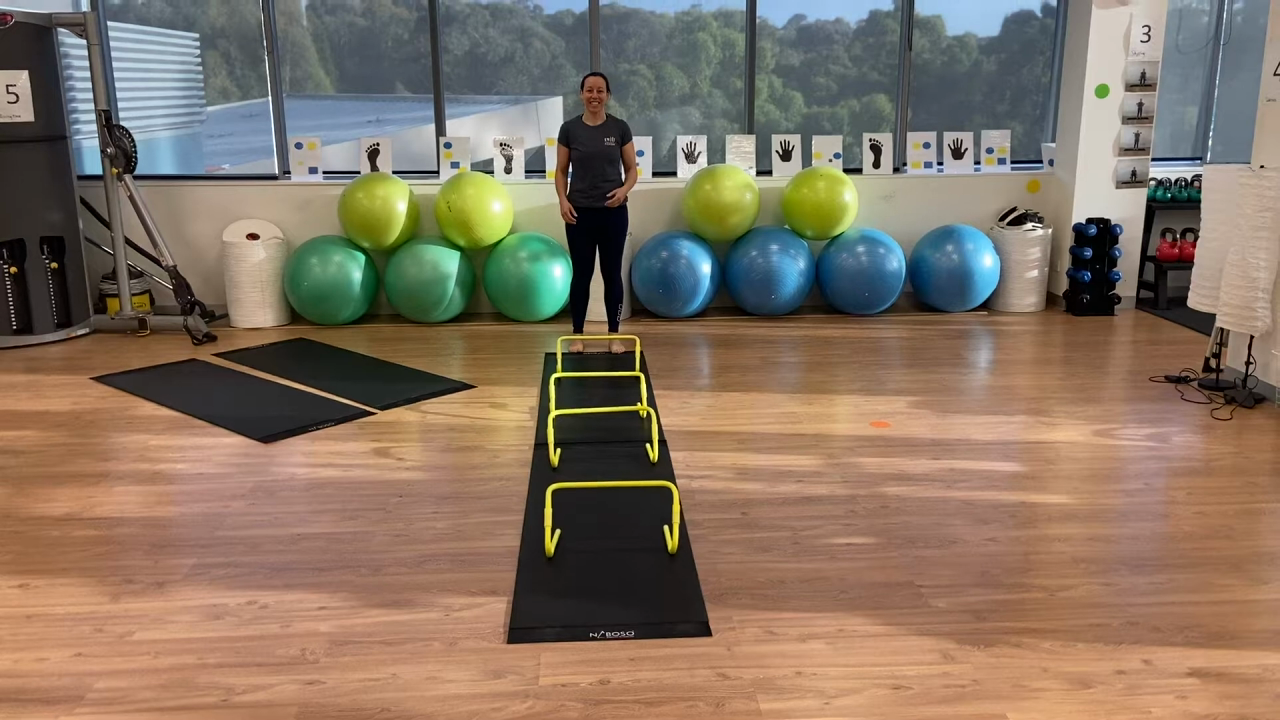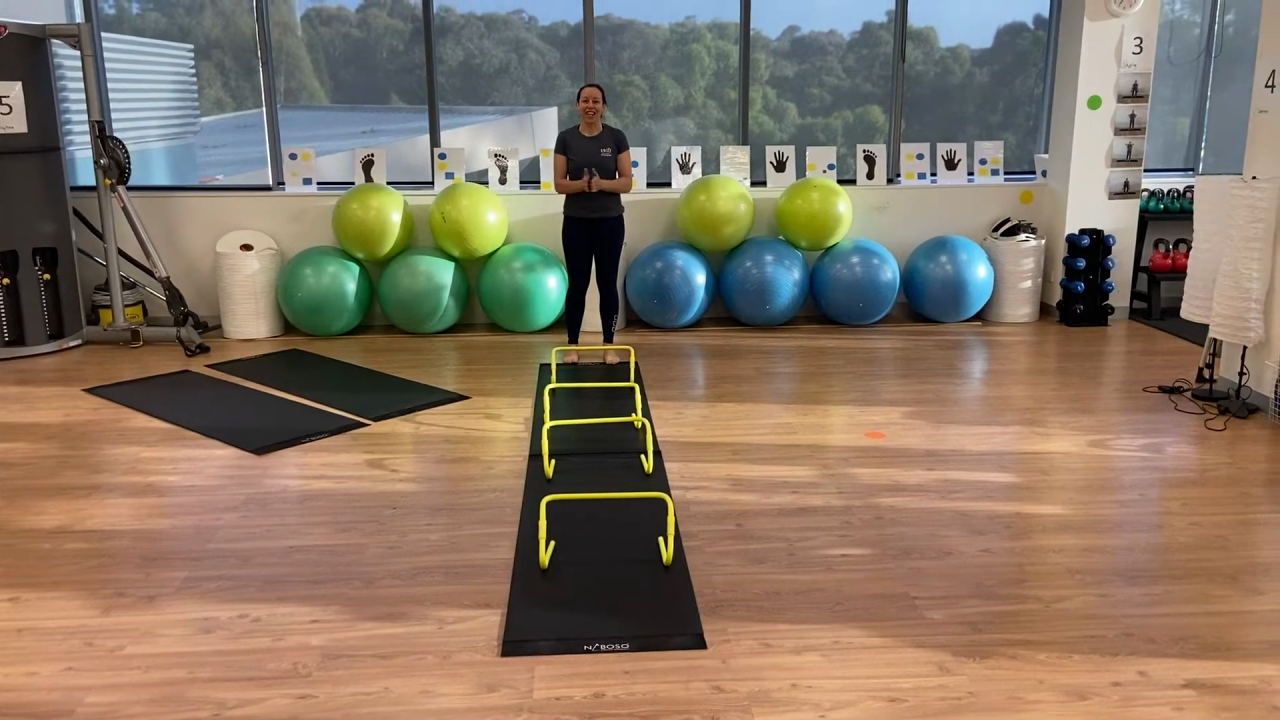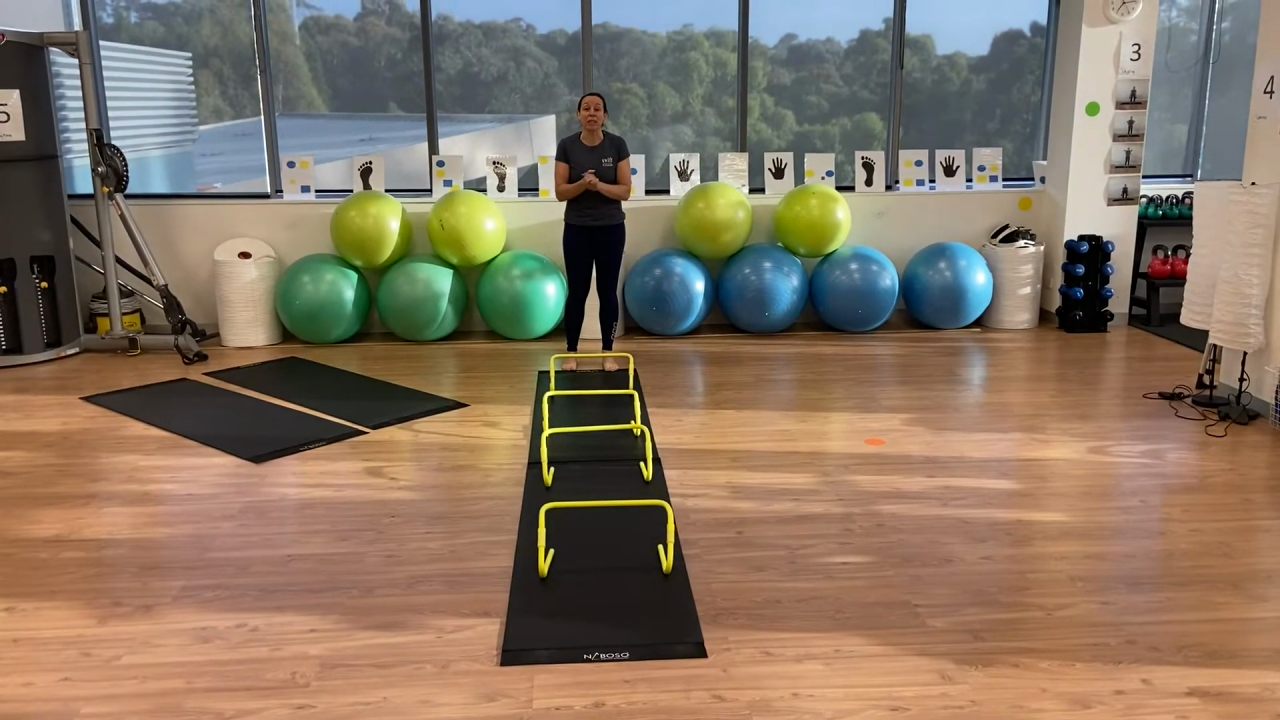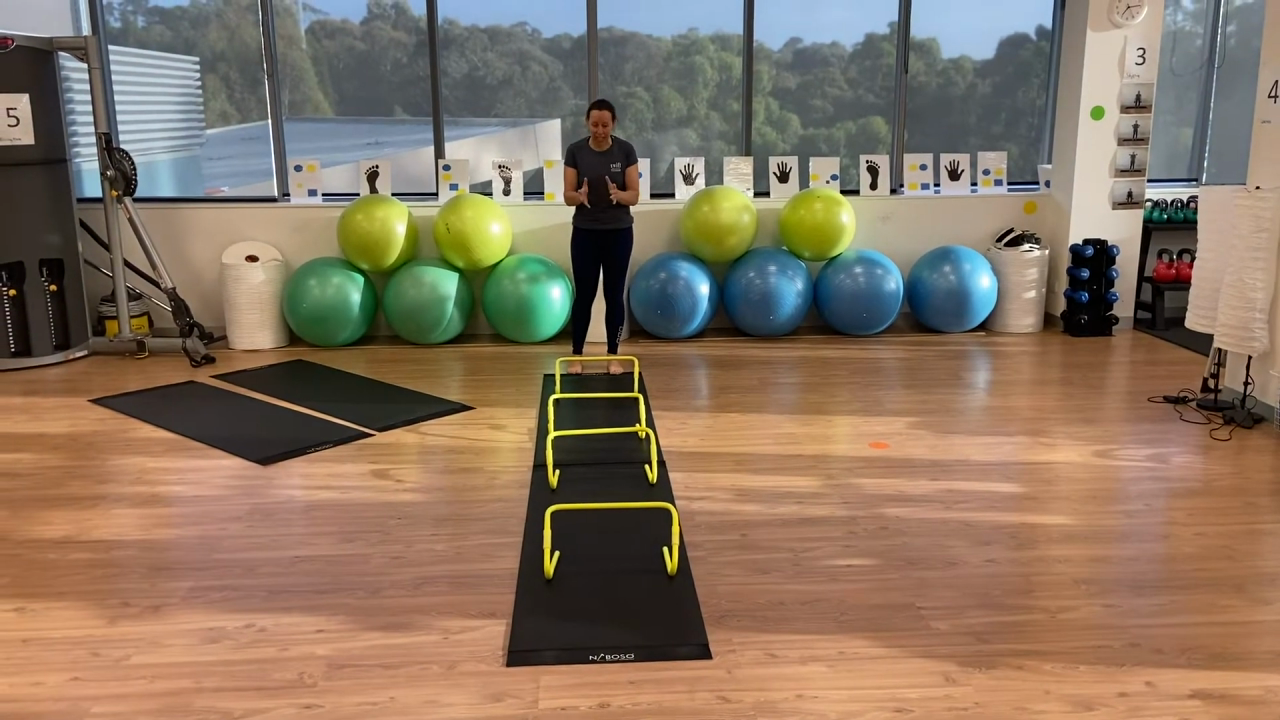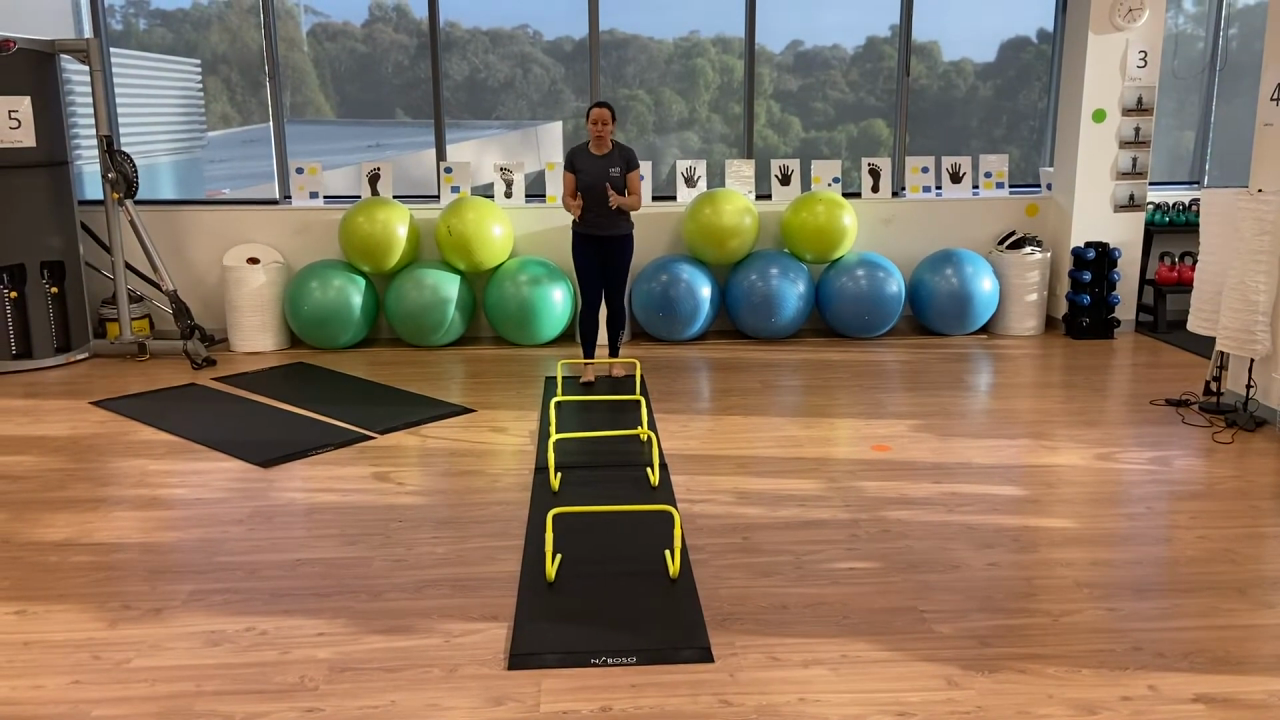
dt=1s
person 1, frame 1
left shoulder: (620, 127)
right shoulder: (569, 128)
left elbow: (632, 169)
right elbow: (561, 171)
left wrist: (624, 189)
right wrist: (563, 199)
left hip: (613, 212)
right hip: (580, 212)
left knee: (612, 273)
right knee: (581, 274)
left ankle: (614, 334)
right ankle: (577, 334)
person 1, frame 2
left shoulder: (617, 137)
right shoulder: (566, 138)
left elbow: (627, 181)
right elbow: (559, 183)
left wrist: (603, 184)
right wrist: (581, 184)
left hip: (610, 221)
right hip: (576, 222)
left knee: (607, 283)
right knee: (577, 284)
left ankle: (609, 344)
right ankle: (572, 345)
person 1, frame 3
left shoulder: (617, 145)
right shoulder: (566, 146)
left elbow: (625, 190)
right elbow: (560, 192)
left wrist: (599, 185)
right wrist: (582, 184)
left hip: (611, 228)
right hip: (577, 229)
left knee: (608, 290)
right knee: (577, 291)
left ankle: (608, 352)
right ankle: (571, 352)
person 1, frame 4
left shoulder: (626, 150)
right shoulder: (575, 151)
left elbow: (634, 195)
right elbow: (568, 195)
left wrist: (618, 194)
right wrist: (580, 196)
left hip: (619, 232)
right hip: (585, 232)
left knee: (614, 294)
right knee: (584, 294)
left ankle: (613, 355)
right ankle: (576, 355)
person 1, frame 5
left shoulder: (626, 155)
right shoulder: (574, 156)
left elbow: (636, 200)
right elbow: (568, 196)
left wrist: (618, 199)
right wrist: (573, 207)
left hip: (619, 238)
right hip: (585, 239)
left knee: (615, 300)
right knee: (590, 301)
left ankle: (615, 358)
right ankle: (588, 364)
